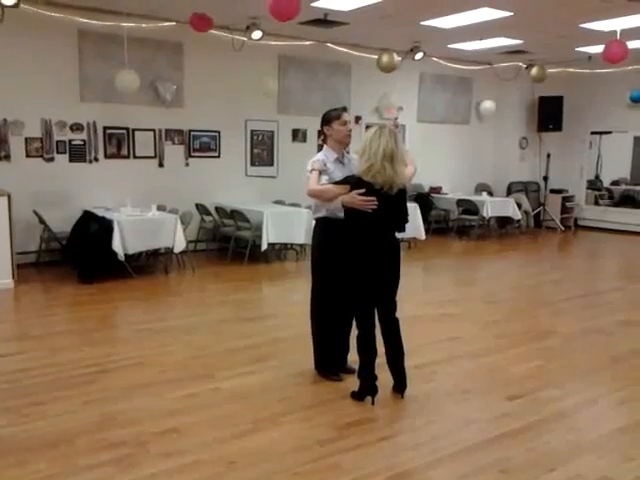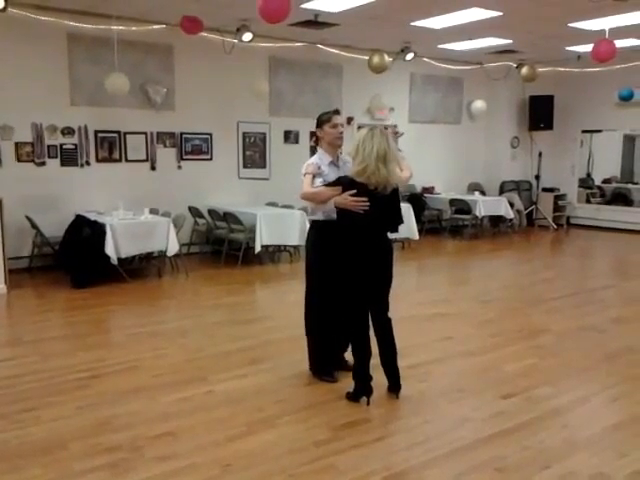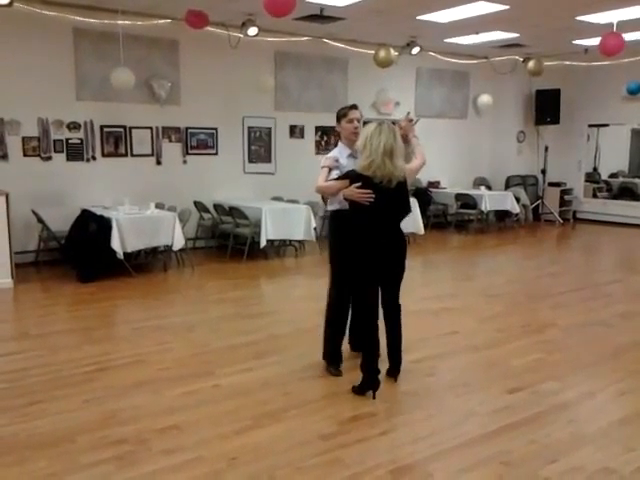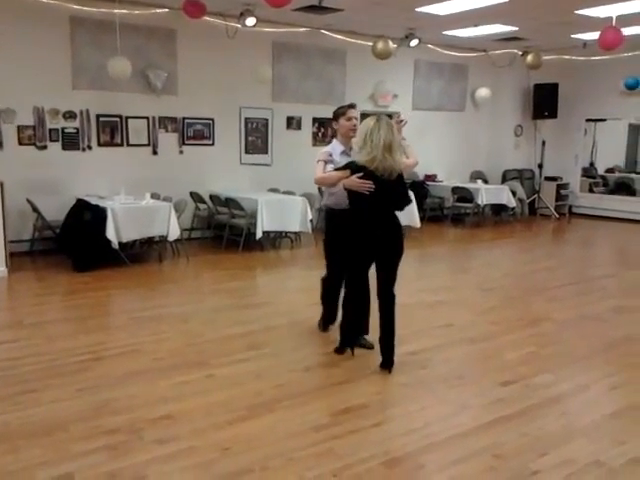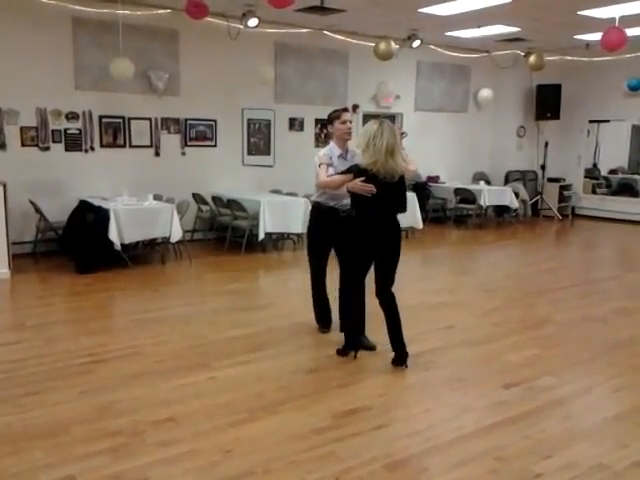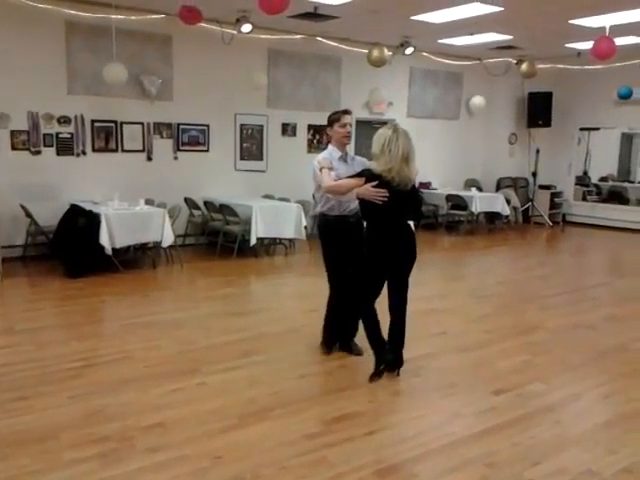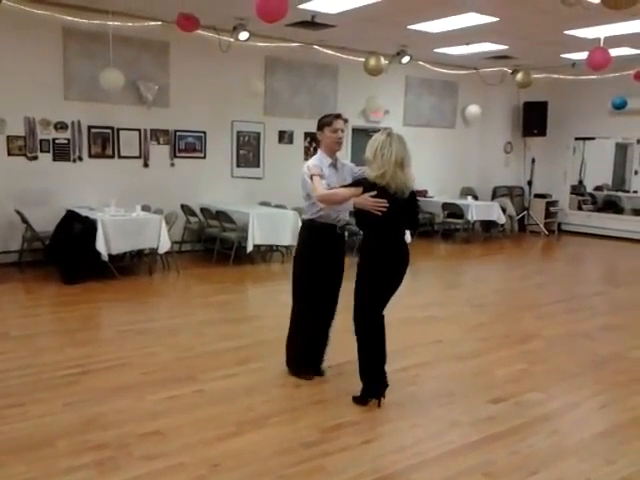
dt=0.5s
person 1, frame 1
left shoulder: (356, 183)
right shoulder: (400, 181)
left elbow: (314, 190)
right elbow: (411, 165)
left wrist: (316, 169)
right wrist: (395, 141)
left hip: (362, 259)
right hip: (389, 256)
left knee: (365, 321)
right knee: (389, 316)
left ankle: (367, 385)
right ankle: (399, 381)
person 1, frame 2
left shoulder: (348, 183)
right shoulder: (392, 183)
left elbow: (308, 194)
right elbow: (407, 171)
left wrist: (309, 172)
right wrist: (393, 146)
left hip: (355, 259)
right hip: (381, 256)
left knee: (358, 320)
right knee: (382, 316)
left ankle: (362, 385)
right ankle: (394, 381)
person 1, frame 3
left shoulder: (356, 176)
right shoulder: (401, 175)
left elbow: (320, 188)
right elbow: (421, 159)
left wrist: (326, 166)
right wrist: (411, 133)
left hip: (367, 250)
right hip: (394, 246)
left knee: (367, 311)
right knee: (392, 305)
left ankle: (370, 377)
right ankle: (394, 366)
person 1, frame 4
left shoulder: (357, 168)
right shoulder: (397, 168)
left elbow: (320, 180)
right wrist: (399, 137)
left hip: (364, 236)
right hip: (392, 236)
left knee: (354, 287)
right knee: (386, 294)
left ankle: (347, 340)
right ankle: (387, 356)
person 1, frame 5
left shoulder: (360, 171)
right shoulder: (398, 170)
left hip: (364, 236)
right hip: (390, 235)
left knee: (354, 286)
right knee: (385, 291)
left ankle: (351, 343)
right ankle: (400, 350)
person 1, frame 6
left shoulder: (372, 175)
right shoulder: (408, 178)
left elbow: (329, 187)
right elbow: (414, 212)
left wrist: (325, 167)
left hip: (379, 246)
right hip: (405, 244)
left knee: (366, 300)
right knee: (398, 301)
left ankle: (382, 355)
right ankle: (395, 358)
person 1, frame 7
left shoulder: (368, 184)
right shoulder: (405, 187)
left elbow: (323, 196)
right elbow: (412, 223)
left wrist: (316, 175)
left hip: (375, 258)
right hip: (399, 257)
left knee: (364, 319)
right knee: (375, 314)
left ankle: (372, 387)
right ankle: (378, 379)
person 2, frame 1
left shoulder: (353, 162)
right shoulder: (320, 162)
right elbow: (321, 194)
right wrist: (345, 200)
right hip: (329, 232)
left knee: (347, 298)
right knee: (325, 298)
left ankle: (339, 358)
right ankle: (325, 362)
person 2, frame 2
left shoulder: (348, 163)
right shoulder: (314, 165)
right elbow: (312, 195)
right wrist: (336, 201)
right hip: (323, 234)
left knee: (346, 297)
right knee: (320, 300)
left ankle: (335, 354)
right ankle: (320, 363)
person 2, frame 3
right shoulder: (334, 158)
right wrist: (345, 193)
right hip: (343, 223)
right knee: (341, 287)
left ankle: (359, 340)
right ankle: (332, 355)
person 2, frame 4
right shoulder: (328, 153)
right wrist: (345, 183)
right hip: (337, 218)
right knee: (335, 273)
left ankle: (356, 331)
right ankle: (327, 315)
person 2, frame 5
left shoulder: (357, 156)
right shoulder: (325, 155)
right elbow: (324, 182)
right wrist: (349, 186)
left hip: (346, 217)
right hip: (323, 216)
right knee: (318, 272)
right ankle: (324, 319)
person 2, frame 6
left shoulder: (358, 162)
right shoulder: (323, 161)
right elbow: (332, 190)
right wrist: (359, 192)
left hip: (354, 224)
right hip: (332, 226)
left knee: (356, 283)
right knee: (340, 284)
left ankle: (346, 336)
right ankle: (330, 336)
person 2, frame 7
left shoulder: (348, 168)
right shoulder: (313, 167)
right elbow: (324, 200)
right wrist: (356, 202)
left hip: (337, 236)
right hip: (315, 235)
left knee: (328, 301)
right knee: (306, 301)
left ankle: (313, 358)
right ankle: (297, 361)
